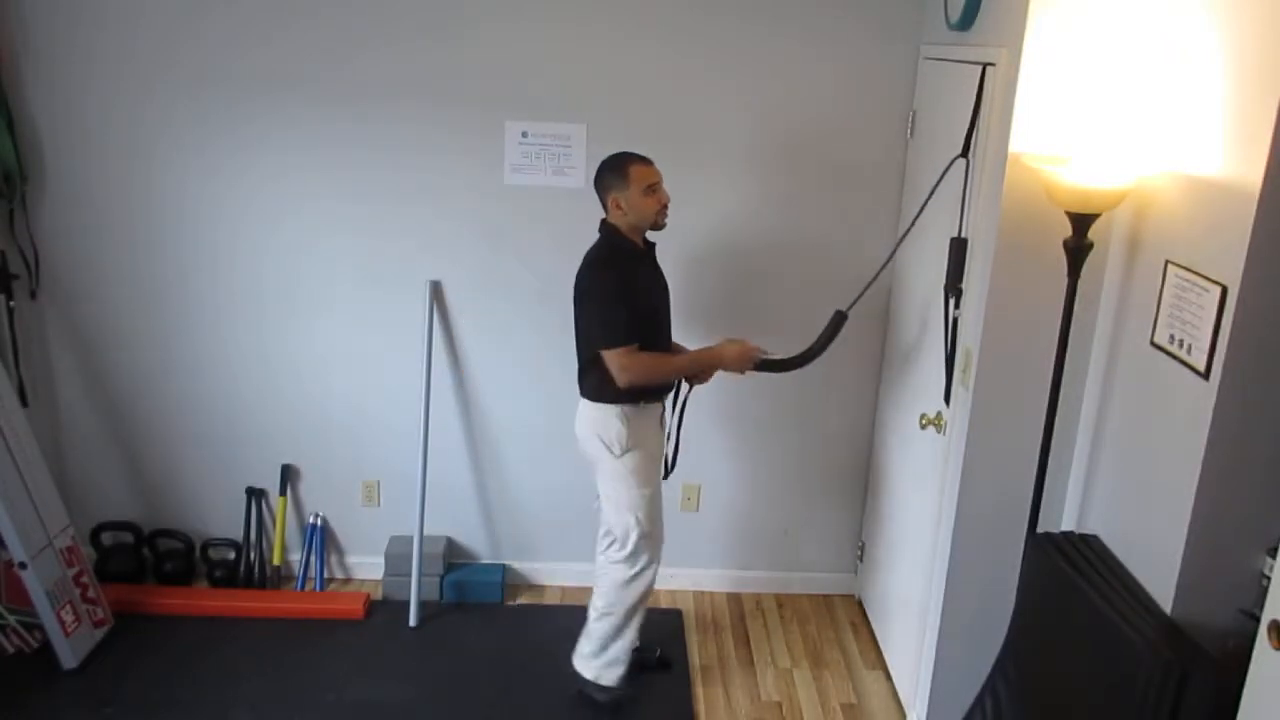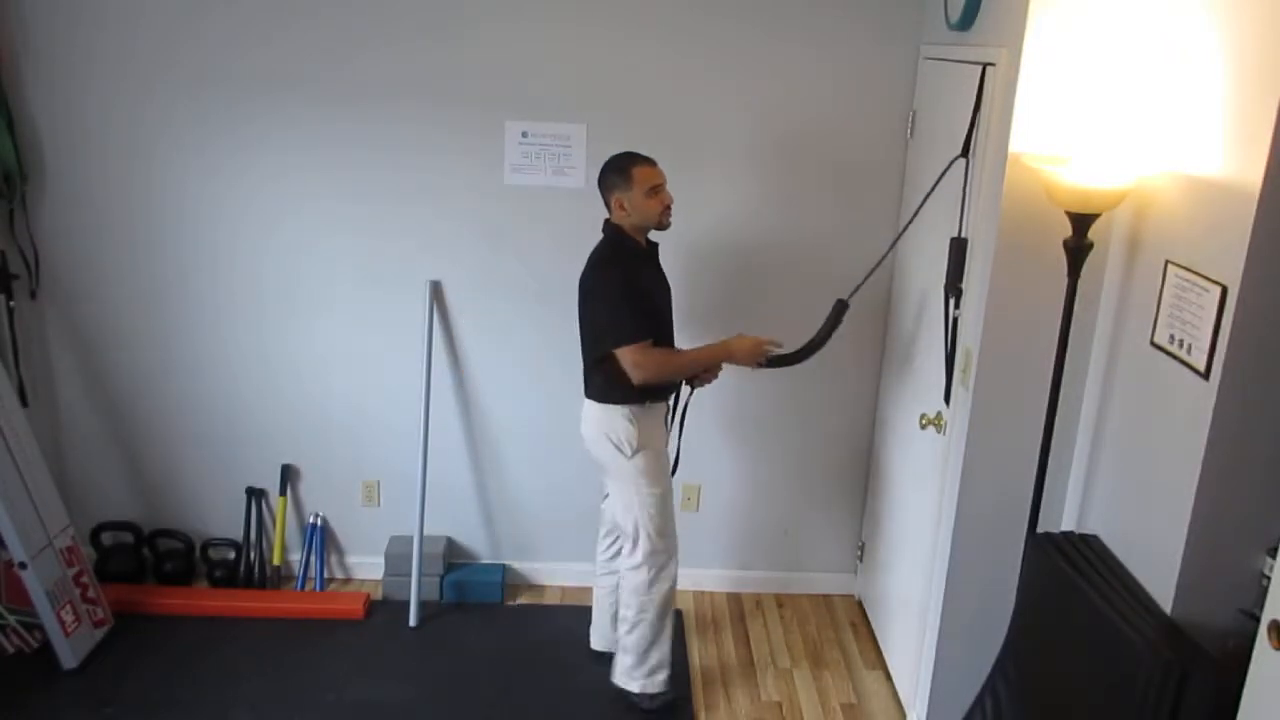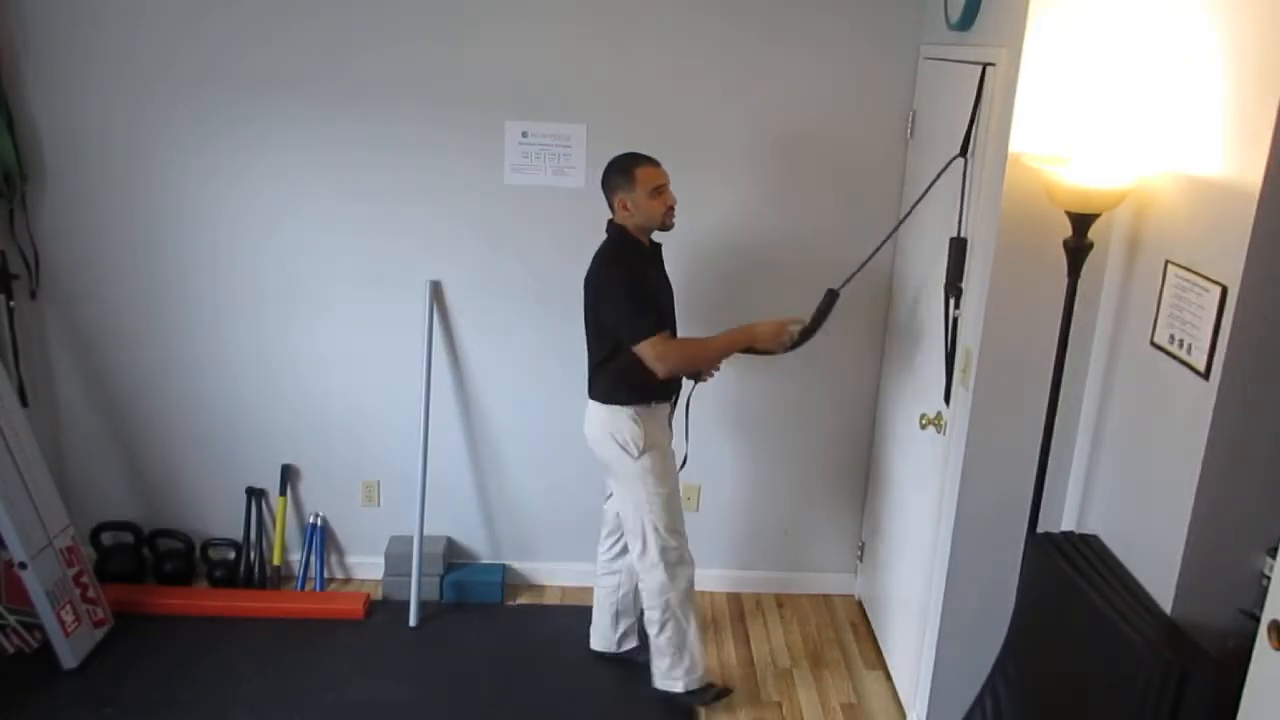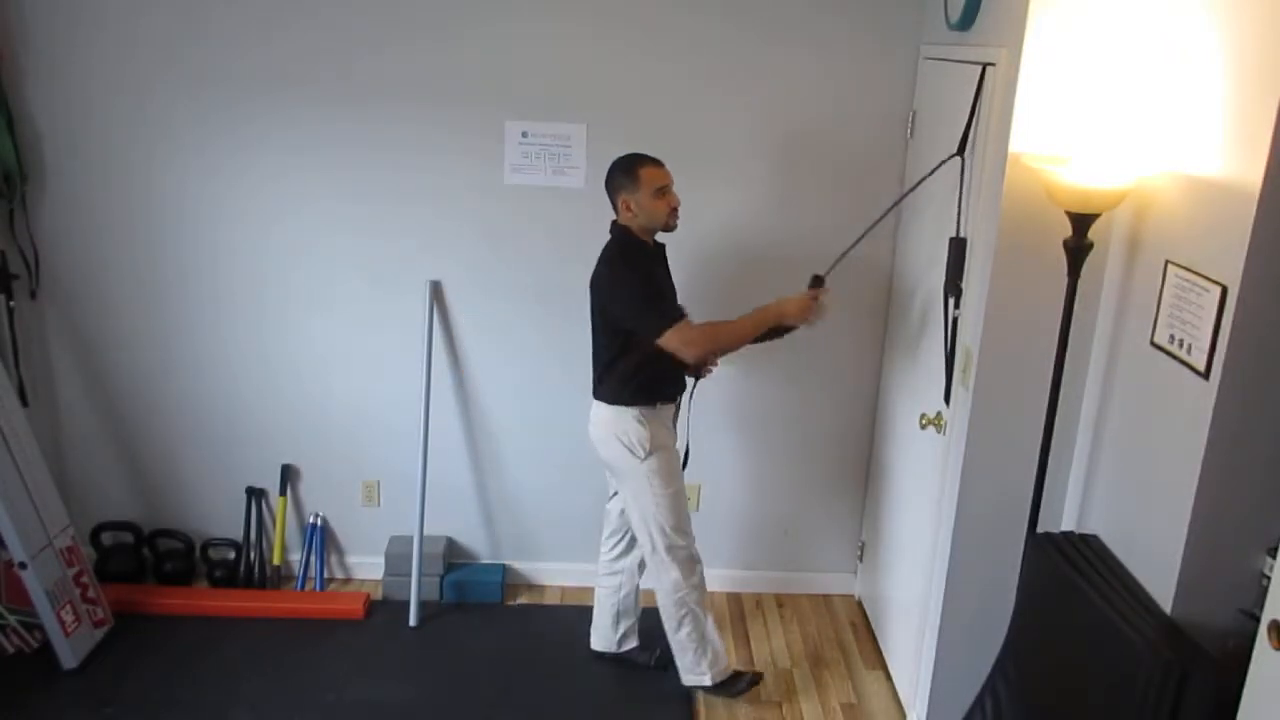
dt=0.1s
person 1, frame 1
left shoulder: (639, 252)
right shoulder: (604, 269)
right elbow: (626, 368)
left wrist: (686, 359)
right wrist: (712, 358)
left hip: (640, 414)
right hip: (615, 420)
left knee: (623, 538)
right knee: (636, 549)
left ankle: (613, 642)
right ankle: (598, 666)
person 1, frame 2
left shoulder: (641, 252)
right shoulder: (610, 268)
right elbow: (640, 365)
left wrist: (693, 361)
right wrist: (724, 352)
left hip: (641, 414)
right hip: (621, 420)
left knee: (621, 536)
right knee: (653, 551)
left ankle: (610, 638)
right ankle: (639, 677)
person 1, frame 3
left shoulder: (641, 252)
right shoulder: (616, 268)
right elbow: (663, 358)
left wrist: (689, 360)
right wrist: (752, 335)
left hip: (638, 415)
right hip: (627, 421)
left knee: (624, 536)
right knee: (665, 553)
left ankle: (611, 639)
right ankle: (681, 676)
person 1, frame 4
left shoulder: (645, 252)
right shoulder: (623, 267)
right elbow: (691, 343)
left wrist: (690, 360)
right wrist: (775, 313)
left hip: (639, 415)
right hip: (632, 422)
left knee: (625, 535)
right knee: (674, 552)
left ankle: (611, 638)
right ankle: (705, 669)
